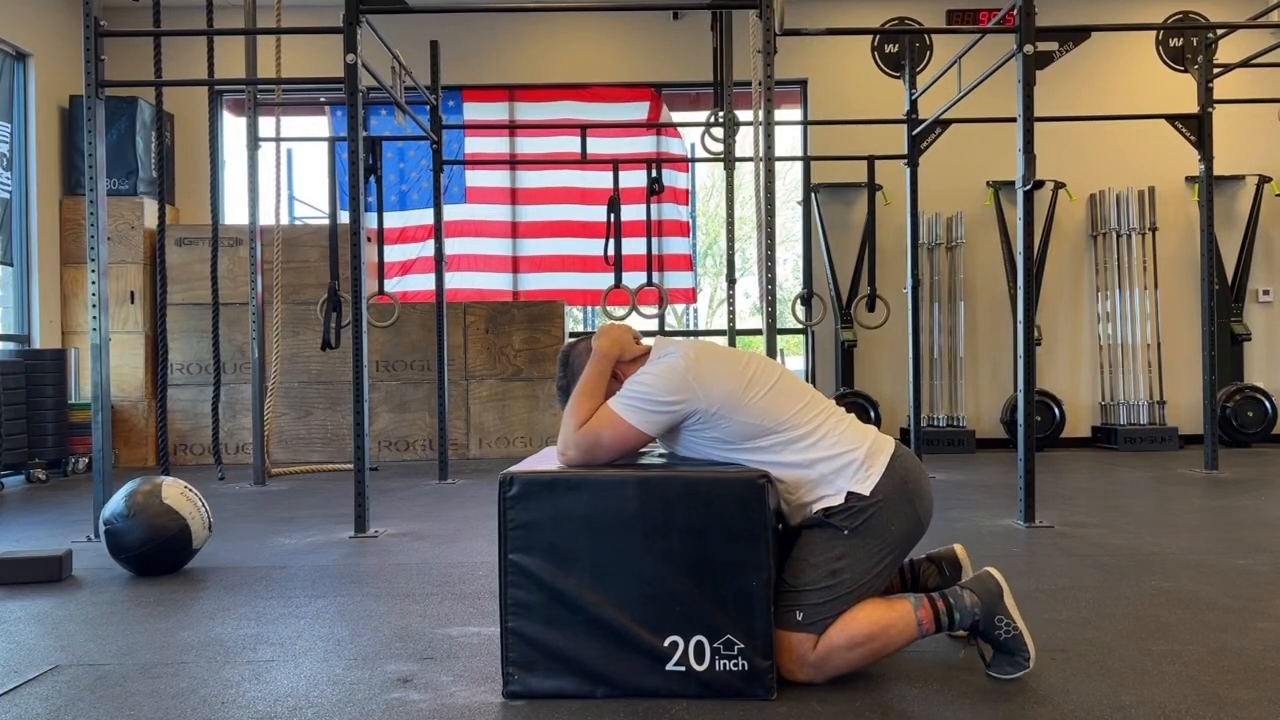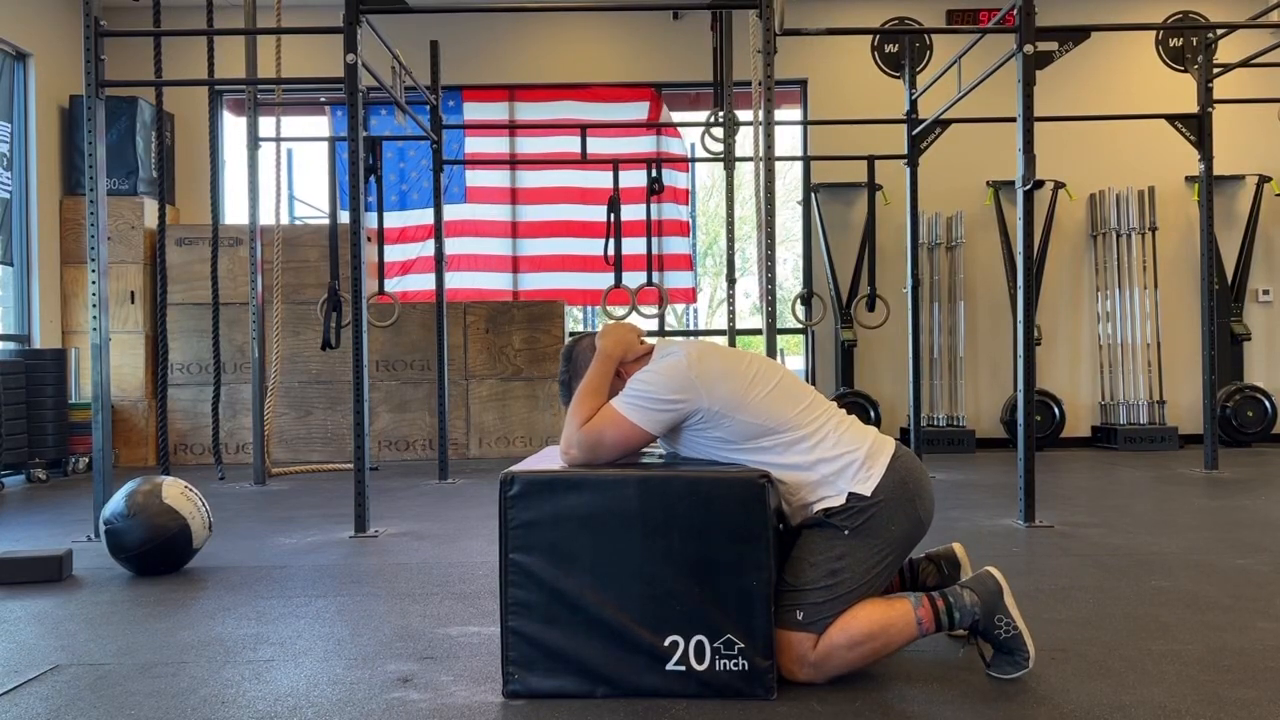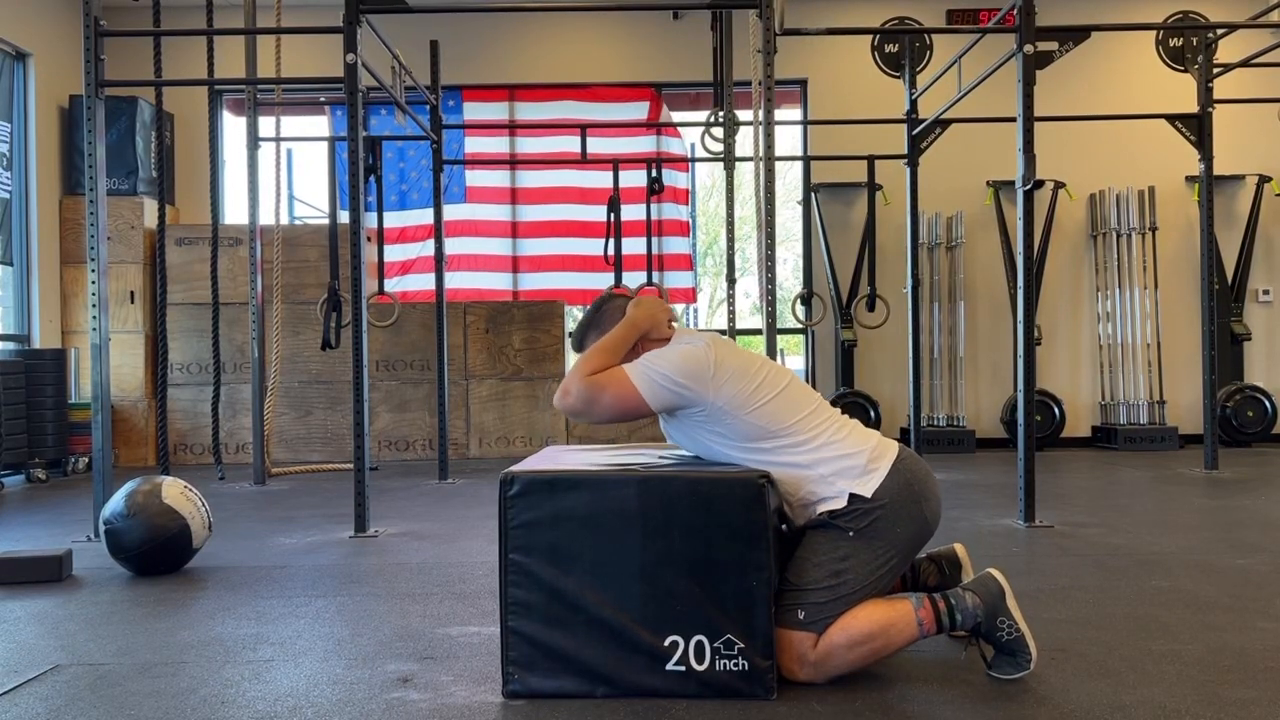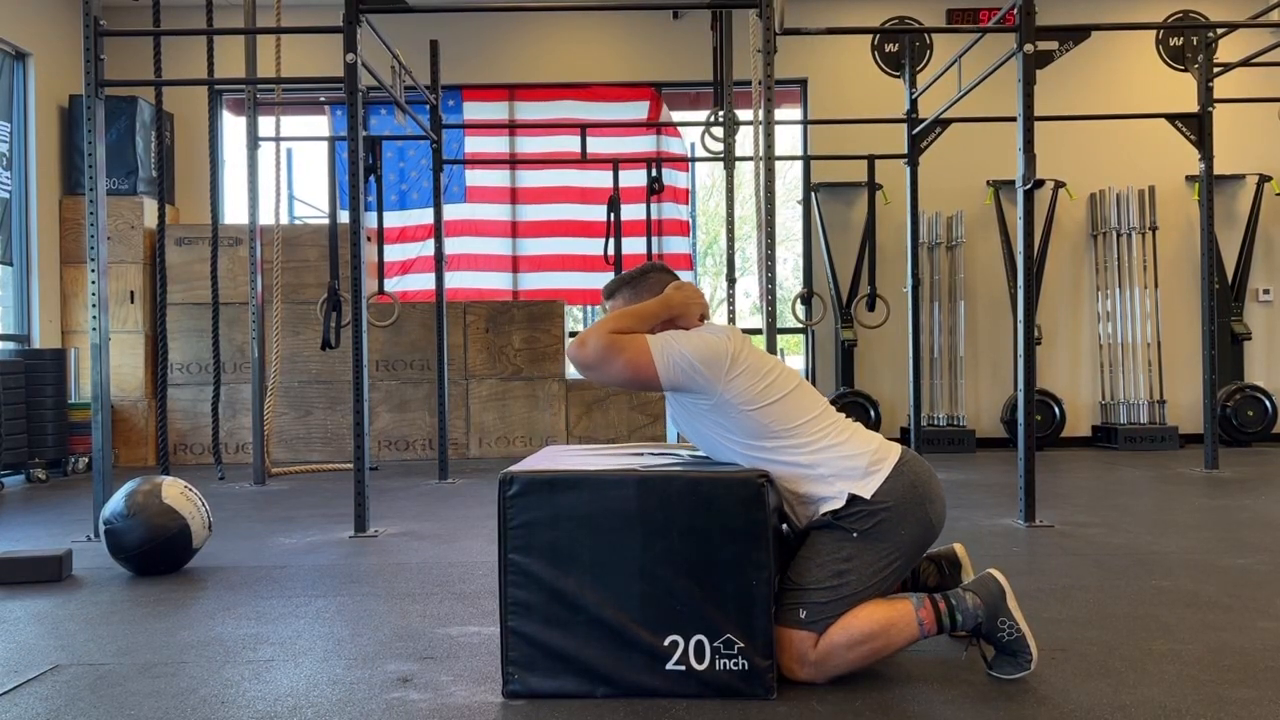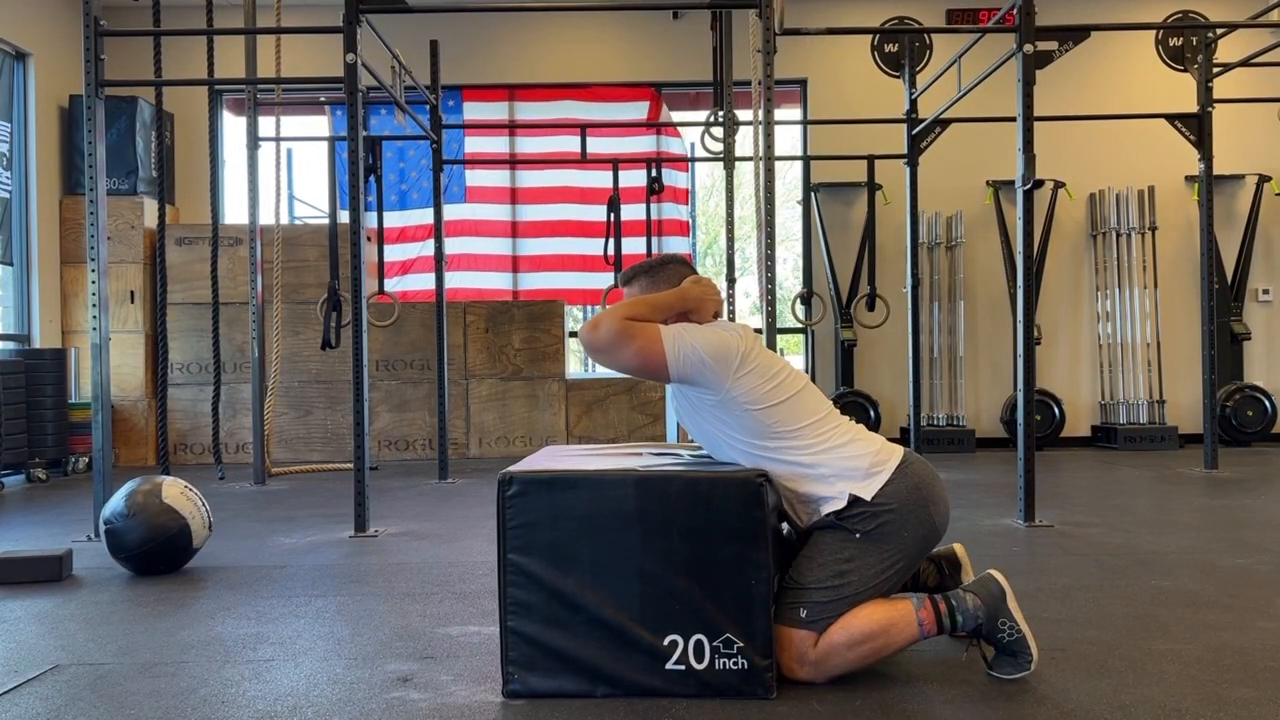
dt=1s
person 1, frame 1
left shoulder: (666, 375)
right shoulder: (679, 360)
left elbow: (575, 450)
right elbow: (612, 440)
left wrist: (600, 353)
right wrist: (606, 356)
left hip: (867, 496)
right hip: (878, 479)
left knee: (798, 656)
right knee: (786, 603)
left ankle: (966, 604)
right ankle: (932, 574)
person 1, frame 2
left shoulder: (670, 375)
right shoulder: (681, 361)
left elbow: (578, 449)
right elbow: (611, 441)
left wrist: (605, 351)
left hip: (868, 496)
right hip: (877, 479)
left knee: (799, 657)
right knee: (784, 606)
left ankle: (965, 604)
right ankle: (931, 573)
person 1, frame 3
left shoulder: (684, 363)
right shoulder: (694, 354)
left elbow: (574, 399)
left wrist: (633, 321)
left hip: (873, 498)
right hip: (883, 482)
left knee: (799, 656)
right knee: (788, 608)
left ankle: (965, 606)
right ankle: (930, 574)
person 1, frame 4
left shoulder: (700, 351)
right shoulder: (710, 352)
left elbow: (588, 352)
left wrist: (666, 302)
left hip: (875, 500)
right hip: (886, 484)
left knee: (801, 656)
left ankle: (966, 607)
right ankle: (933, 573)
person 1, frame 5
left shoulder: (709, 348)
right shoulder: (717, 349)
left elbow: (599, 335)
left wrist: (680, 296)
left hip: (878, 502)
right hip: (890, 487)
left knee: (801, 656)
left ankle: (967, 607)
right ankle: (934, 574)
